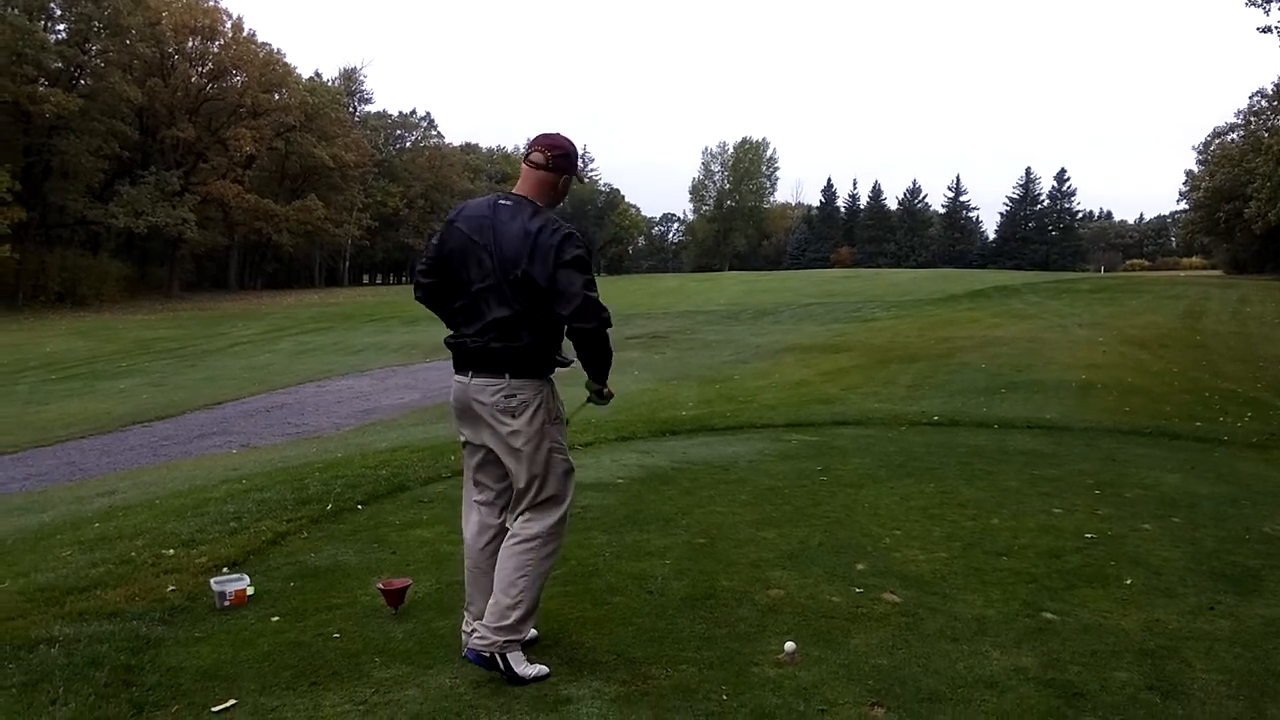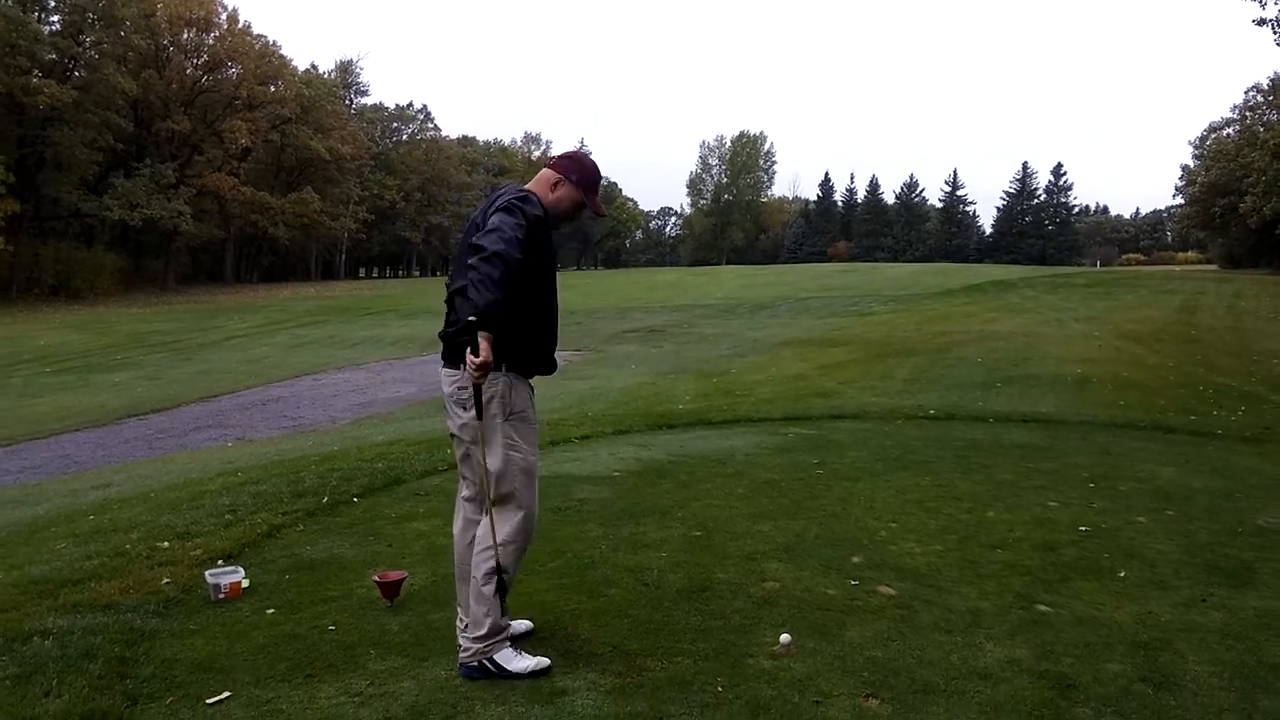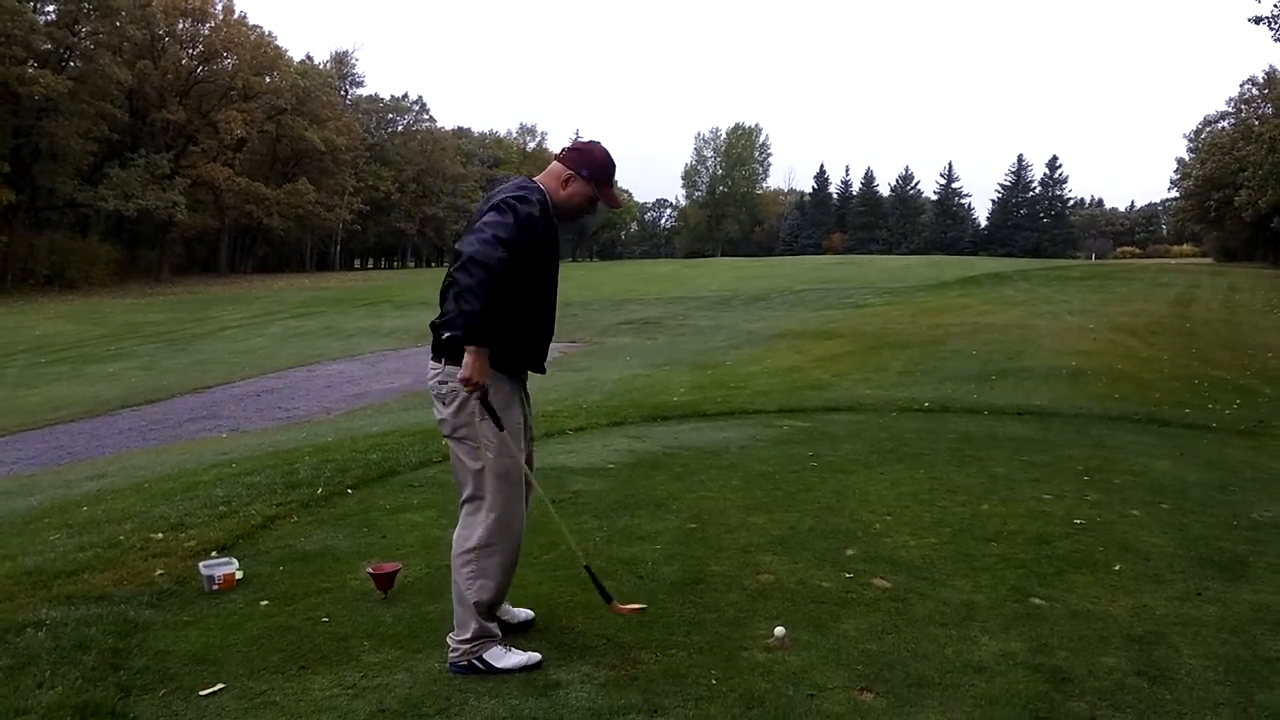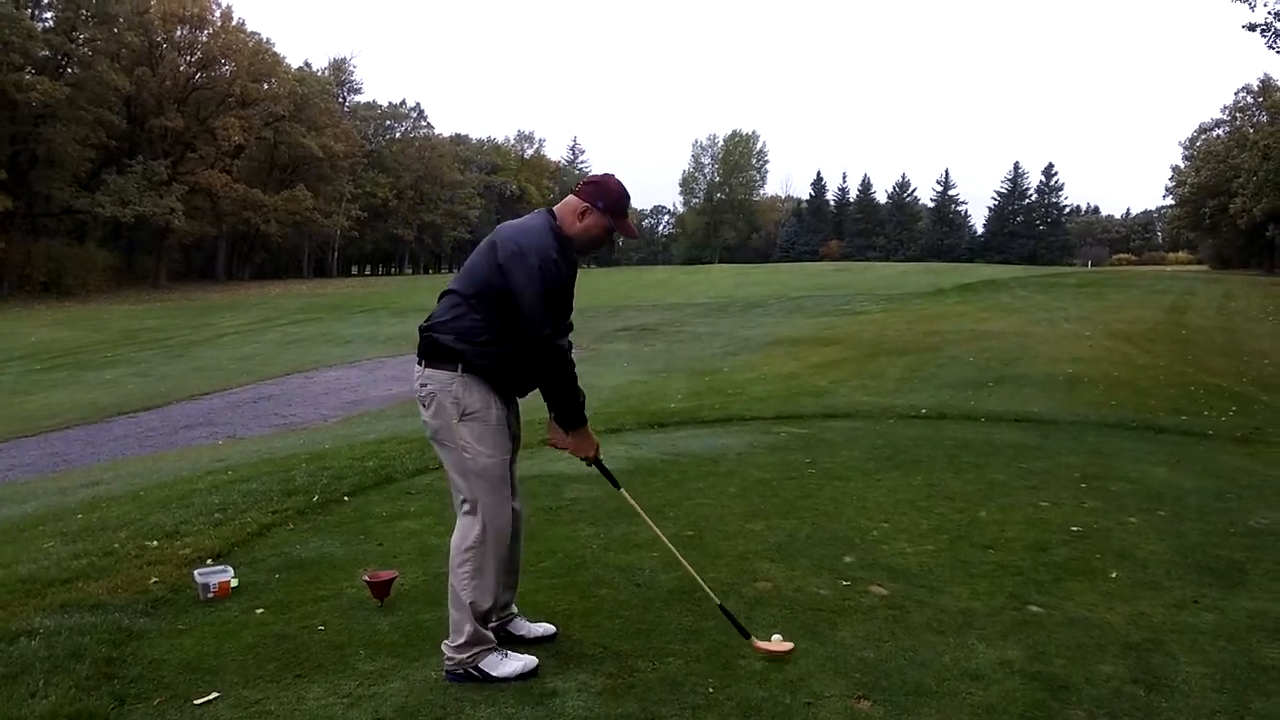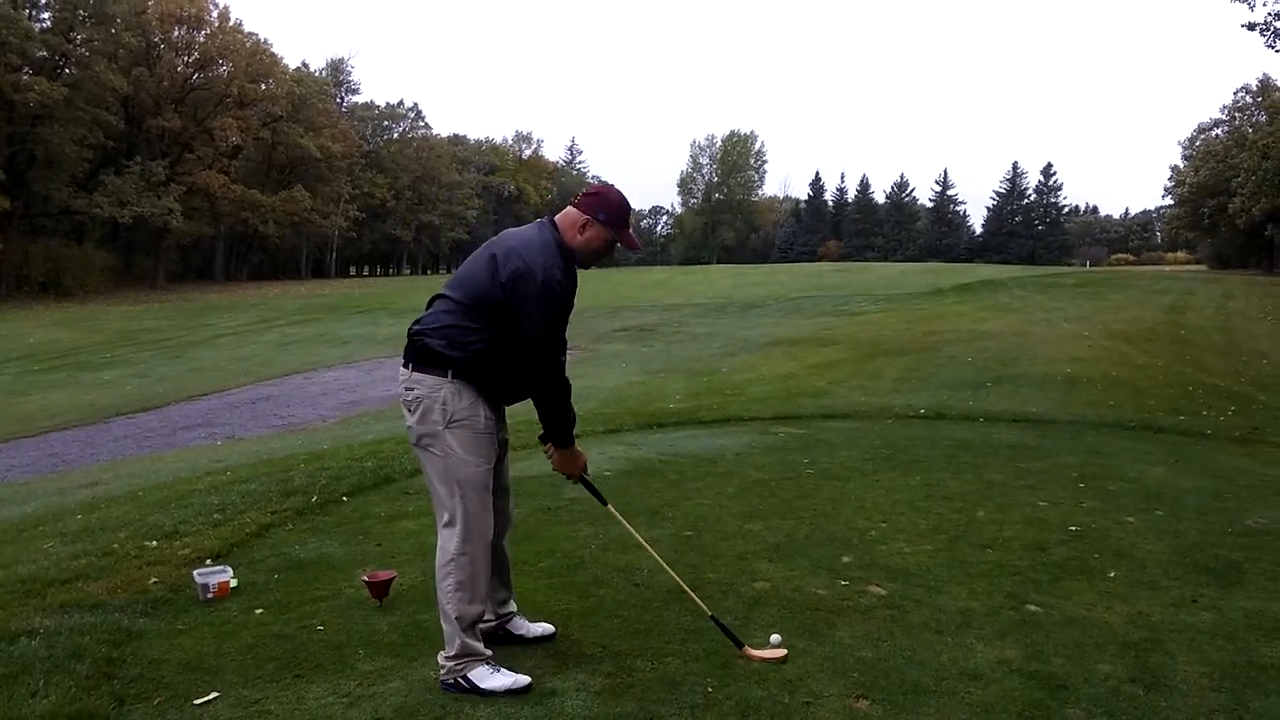
dt=0.5s
person 1, frame 1
left shoulder: (463, 217)
right shoulder: (557, 237)
left elbow: (426, 285)
right elbow: (585, 316)
right wrist: (597, 377)
left hip: (467, 381)
right hip: (520, 388)
left knee: (485, 506)
right knee: (539, 512)
left ankle: (480, 626)
right ankle: (495, 639)
person 1, frame 2
left shoulder: (507, 210)
right shoulder: (521, 209)
left elbow: (464, 276)
right elbow: (489, 262)
right wrist: (483, 333)
left hip: (475, 372)
right hip: (491, 376)
left knee: (478, 501)
right knee: (509, 507)
left ankle: (477, 620)
right ankle: (481, 646)
person 1, frame 3
left shoulder: (528, 209)
right shoulder: (523, 205)
right elbow: (477, 256)
right wrist: (475, 347)
left hip: (493, 369)
right hip: (476, 373)
left knee: (506, 493)
right knee: (492, 504)
left ankle: (485, 605)
right ankle: (471, 643)
person 1, frame 4
left shoulder: (544, 243)
right shoulder: (535, 250)
left elbow: (547, 341)
right elbow: (545, 346)
left wrist: (561, 413)
right wrist: (576, 423)
left hip: (485, 381)
right hip: (457, 381)
left knee: (503, 505)
right knee: (483, 508)
left ankle: (497, 616)
right ankle: (468, 649)
person 1, frame 5
left shoulder: (539, 248)
right shoulder: (538, 265)
left elbow: (538, 358)
right elbow: (543, 364)
left wrist: (556, 432)
right wrist: (563, 441)
left hip: (470, 384)
right hip: (444, 386)
left knee: (492, 508)
right knee: (466, 520)
left ankle: (495, 614)
right ankle: (462, 661)
